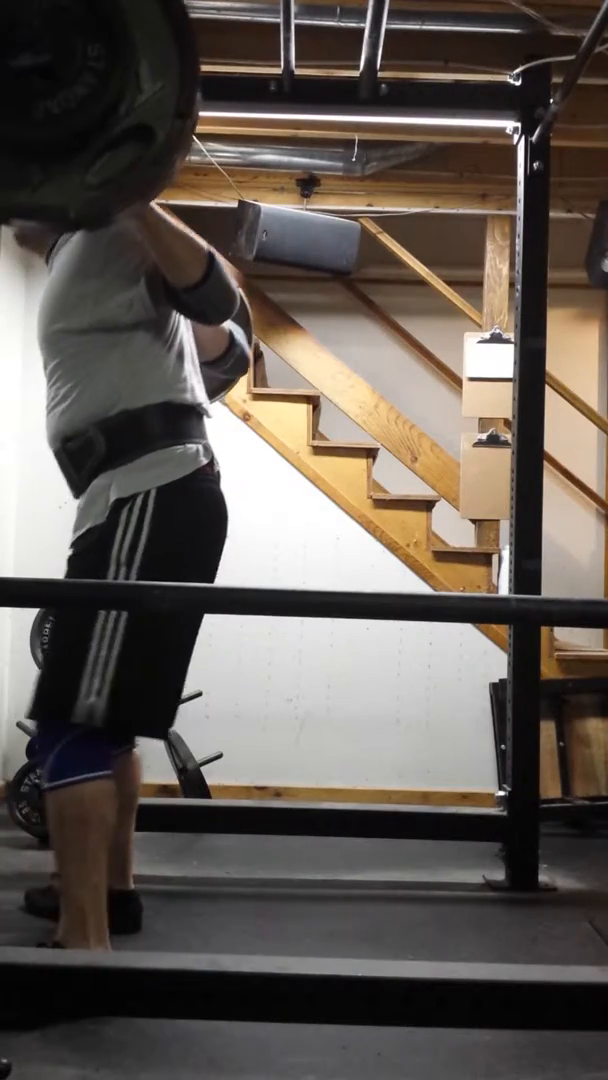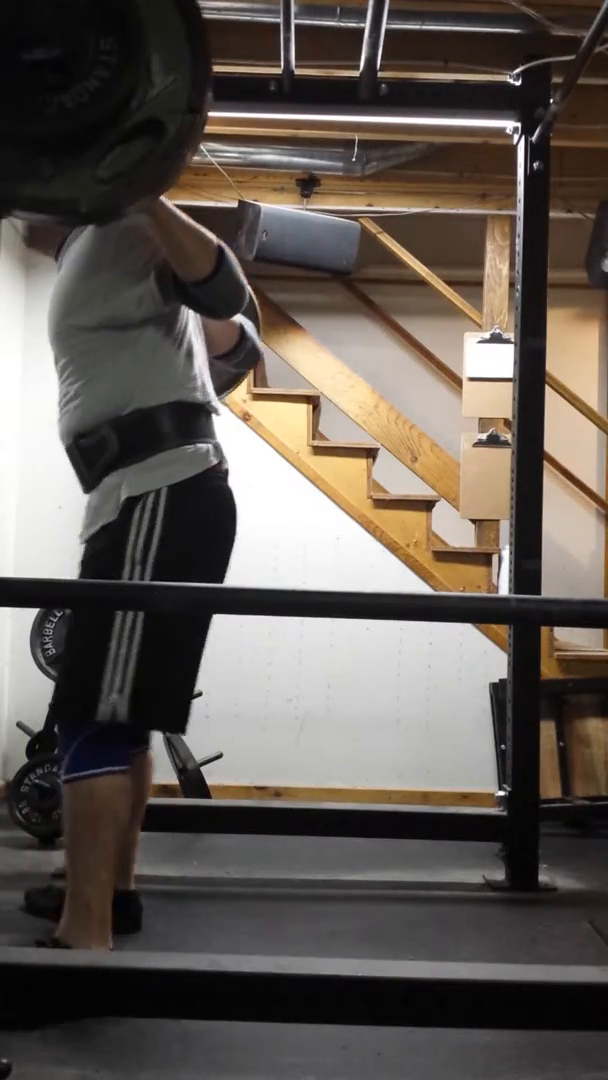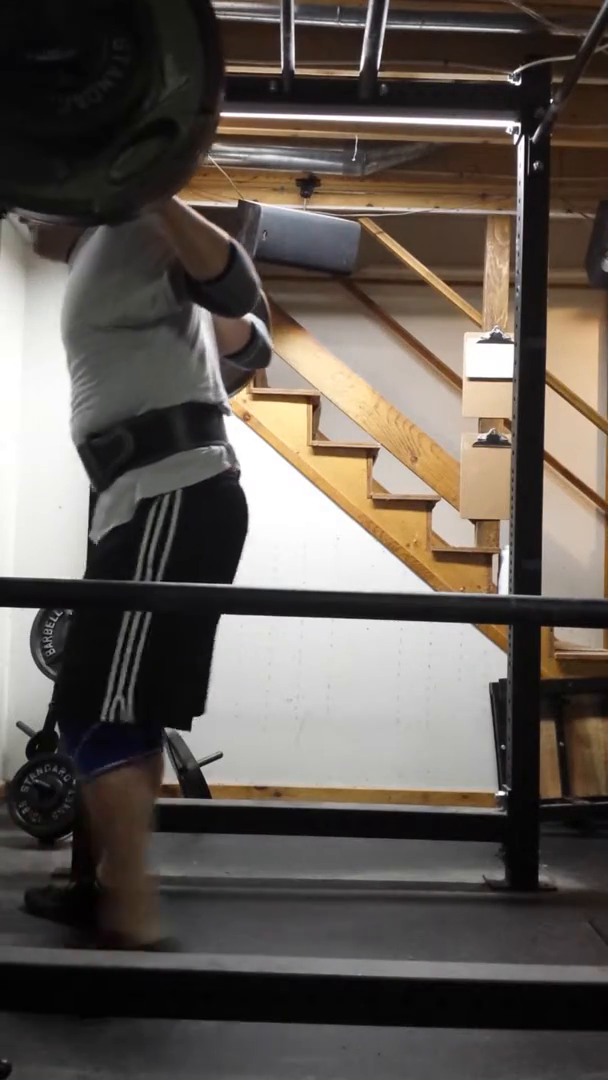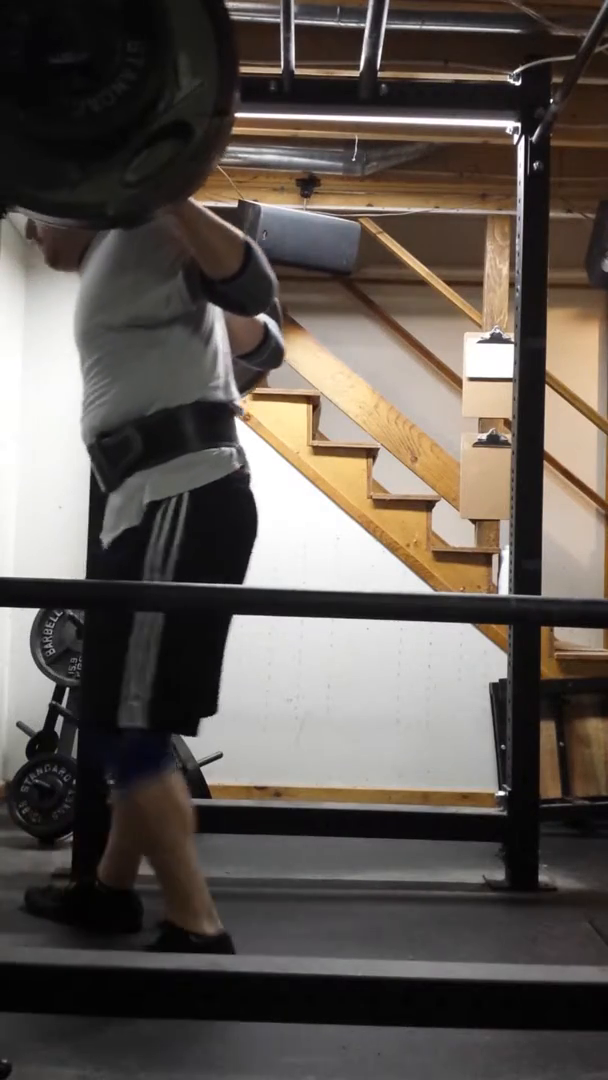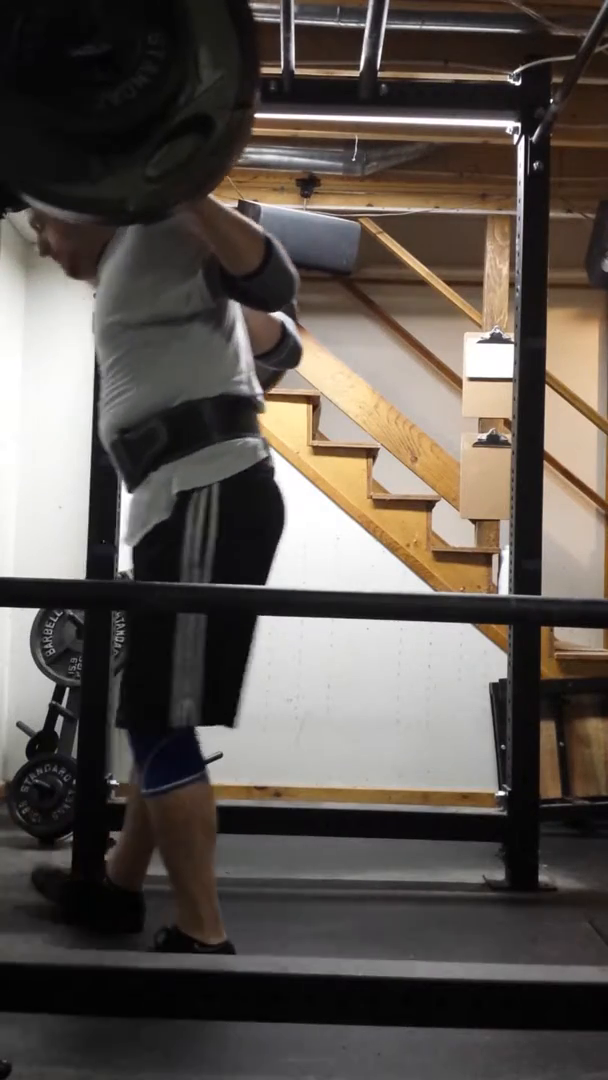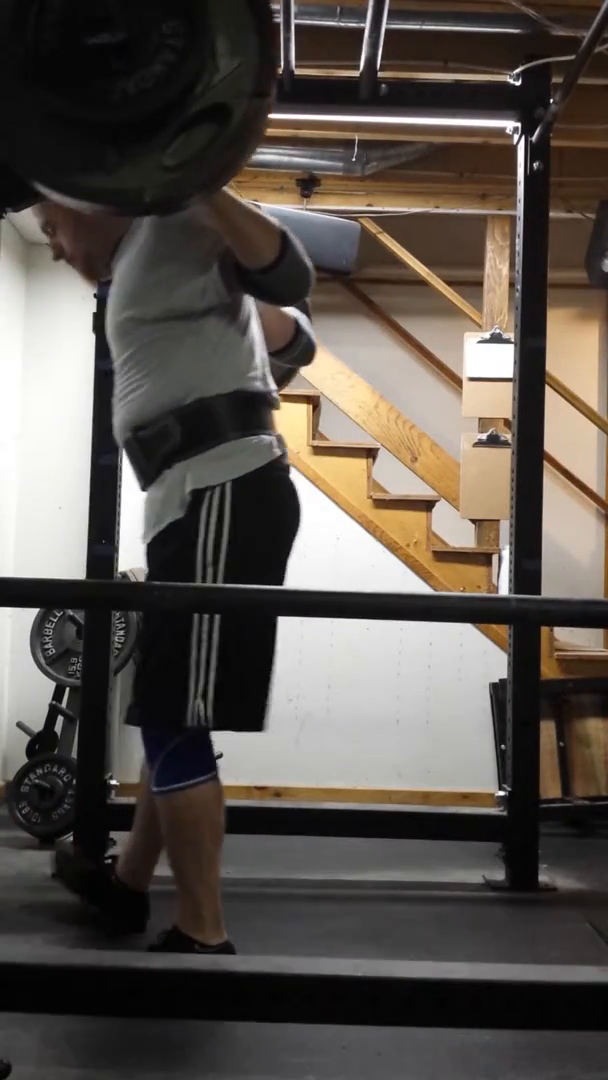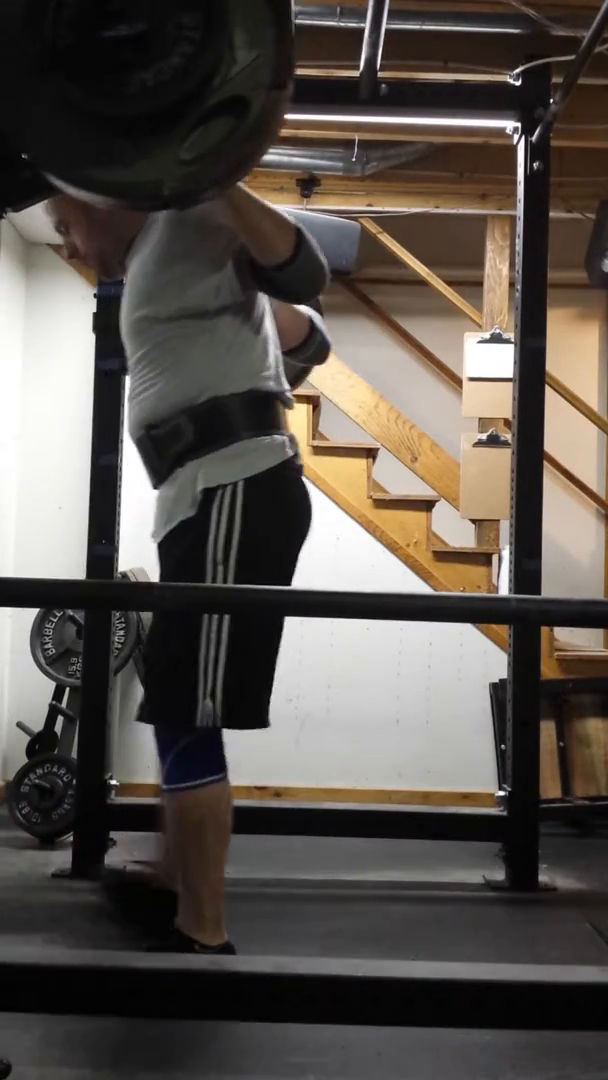
dt=0.1s
person 1, frame 1
left shoulder: (104, 235)
right shoulder: (94, 255)
left elbow: (212, 296)
right elbow: (226, 349)
left hip: (150, 503)
right hip: (147, 503)
left knee: (75, 720)
right knee: (98, 713)
left ankle: (81, 944)
right ankle: (108, 887)
person 1, frame 2
left shoulder: (112, 232)
right shoulder: (104, 253)
left elbow: (221, 290)
right elbow: (235, 342)
left hip: (161, 500)
right hip: (155, 501)
left knee: (95, 718)
right knee: (110, 712)
left ankle: (84, 943)
right ankle: (108, 888)
person 1, frame 3
left shoulder: (123, 233)
right shoulder: (115, 259)
left elbow: (233, 285)
right elbow: (248, 342)
left hip: (173, 501)
right hip: (160, 503)
left knee: (102, 717)
right knee: (118, 712)
left ankle: (133, 931)
right ankle: (113, 886)
person 1, frame 4
left shoulder: (137, 236)
right shoulder: (127, 261)
left elbow: (249, 284)
right elbow: (260, 340)
left hip: (182, 502)
right hip: (169, 504)
left knee: (125, 724)
right knee: (129, 716)
left ankle: (197, 928)
right ankle: (113, 888)
person 1, frame 5
left shoulder: (154, 234)
right shoulder: (144, 264)
left elbow: (270, 278)
right elbow: (277, 342)
left hip: (209, 498)
right hip: (189, 502)
left knee: (164, 721)
right knee: (156, 711)
left ankle: (200, 938)
right ankle: (118, 885)
person 1, frame 6
left shoulder: (169, 230)
right shoulder: (156, 259)
left elbow: (285, 273)
right elbow: (291, 337)
left hip: (223, 495)
right hip: (202, 499)
left knee: (177, 721)
right knee: (168, 711)
left ankle: (202, 939)
right ankle: (130, 882)
person 1, frame 7
left shoulder: (182, 227)
right shoulder: (168, 259)
left elbow: (301, 272)
right elbow: (304, 336)
left hip: (234, 495)
right hip: (212, 499)
left knee: (188, 717)
right knee: (184, 707)
left ankle: (200, 939)
right ankle: (178, 875)
